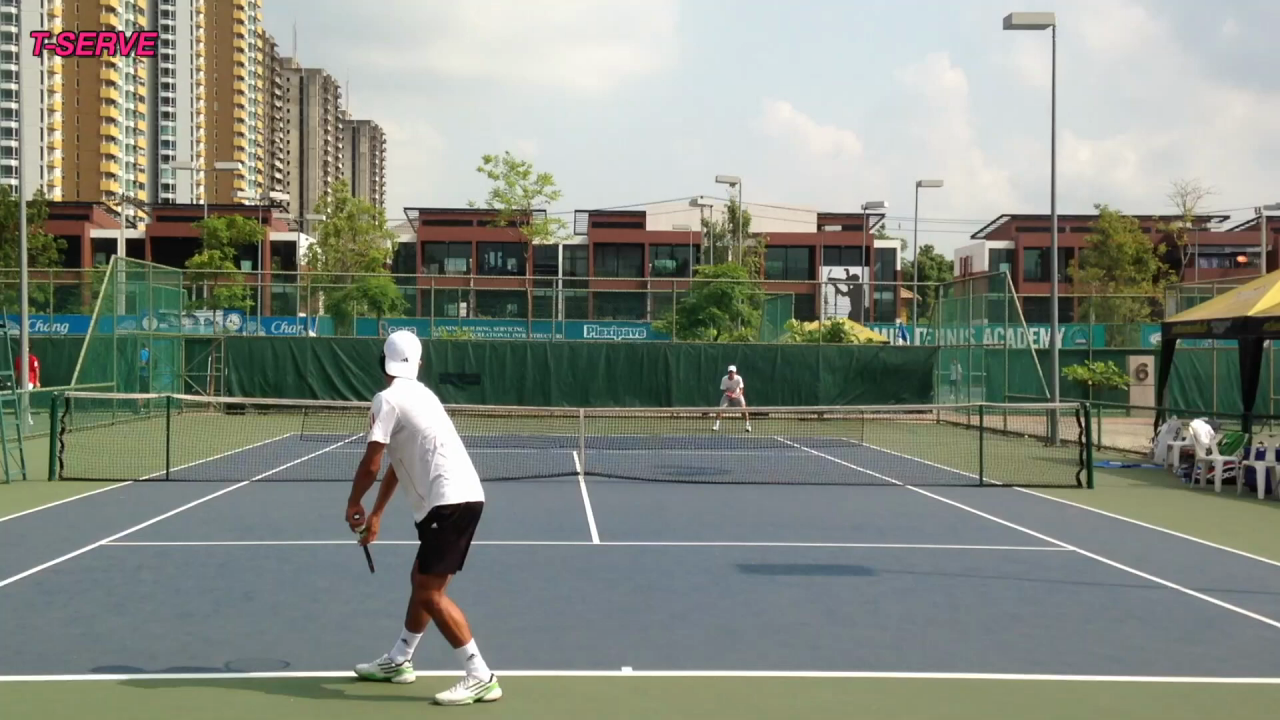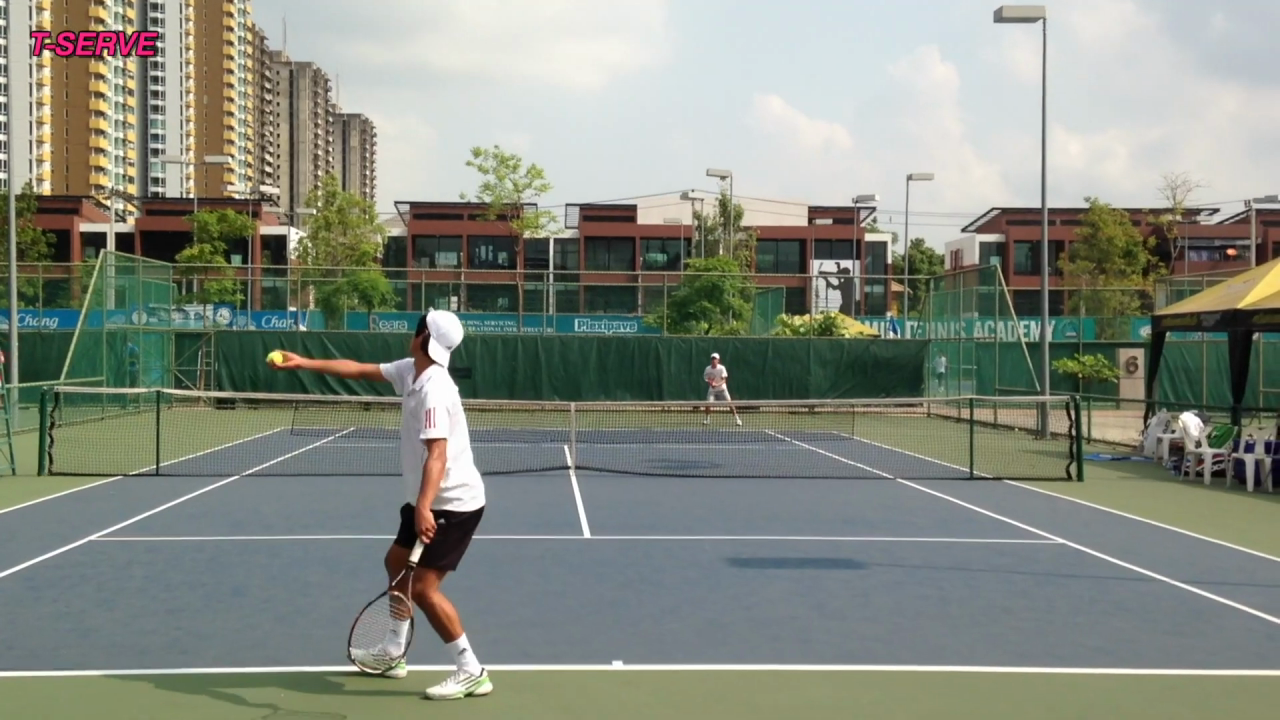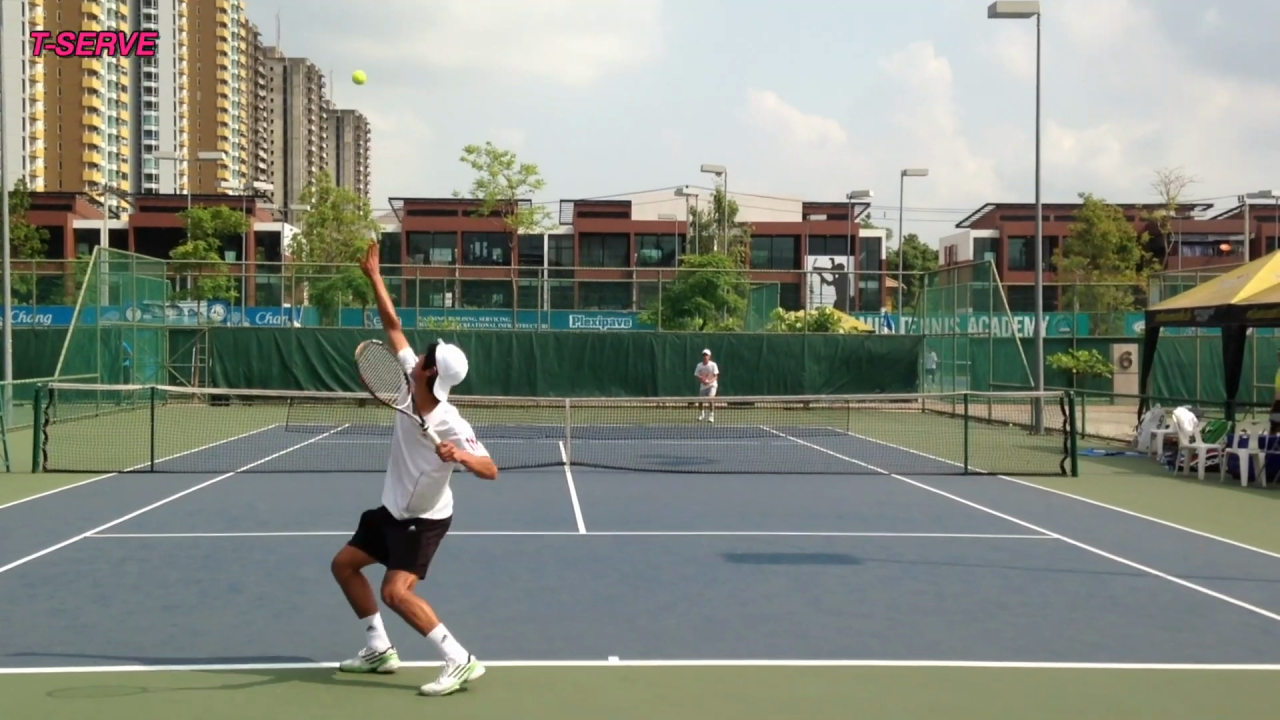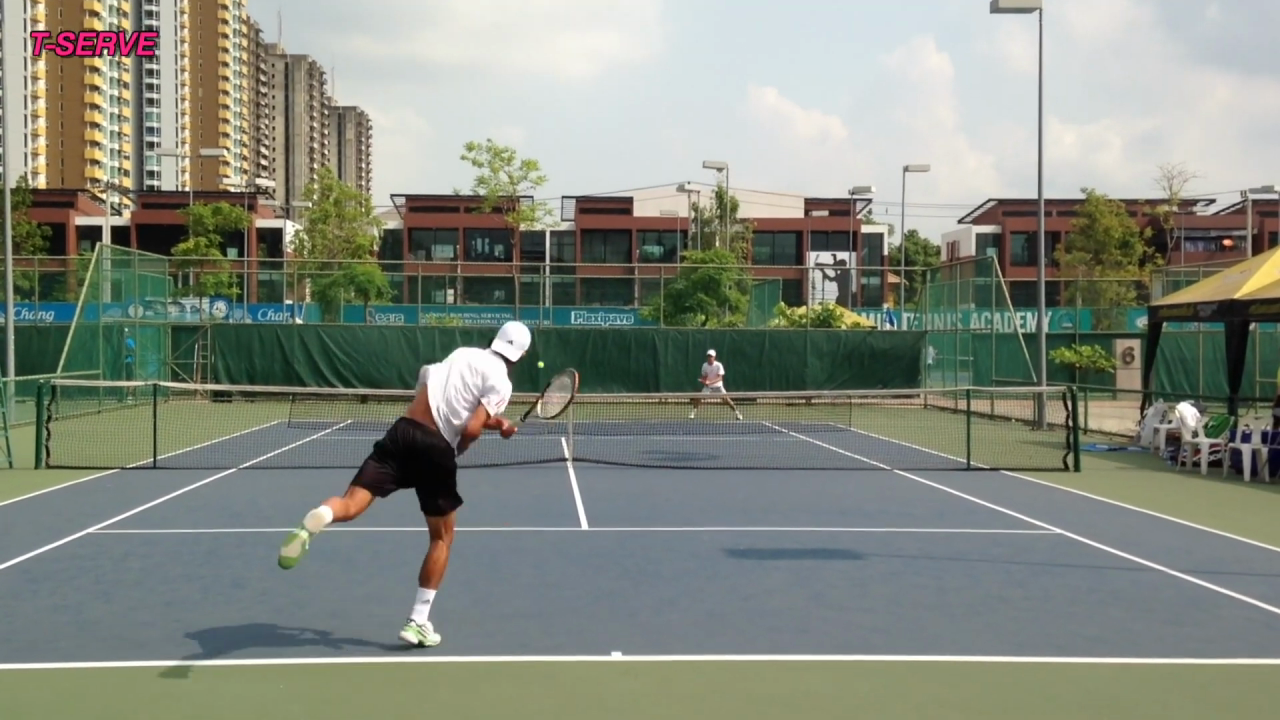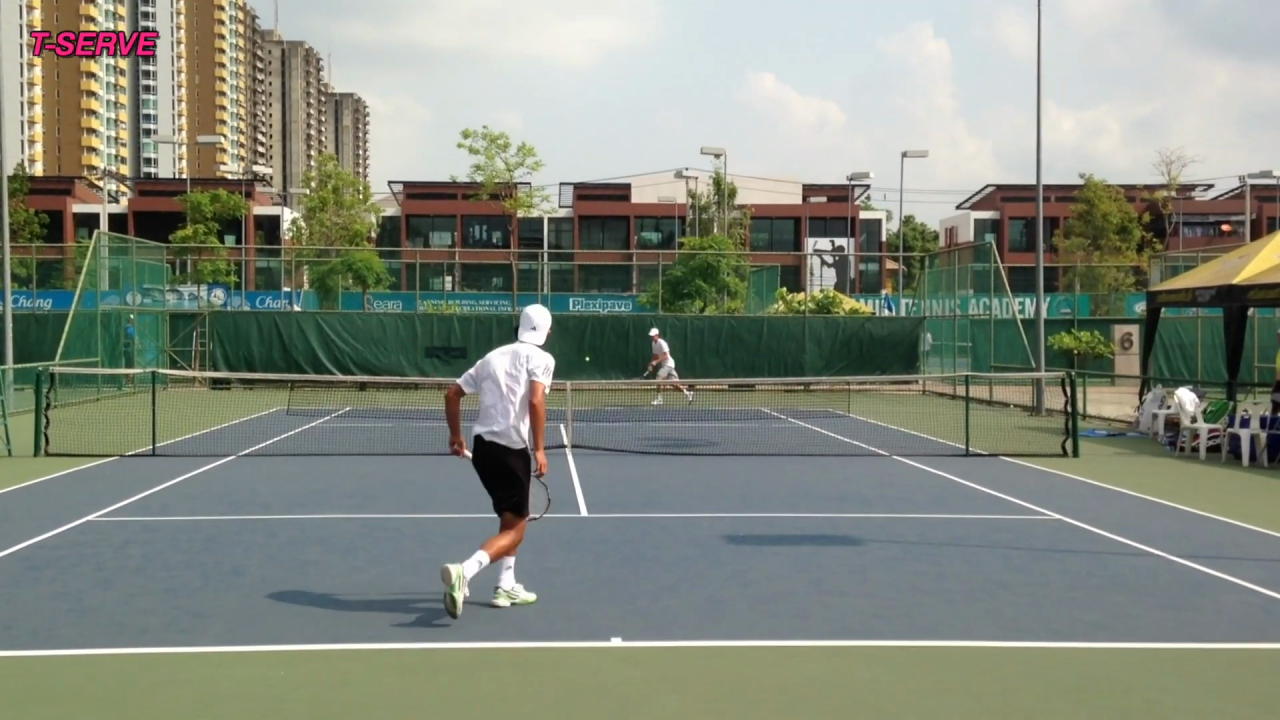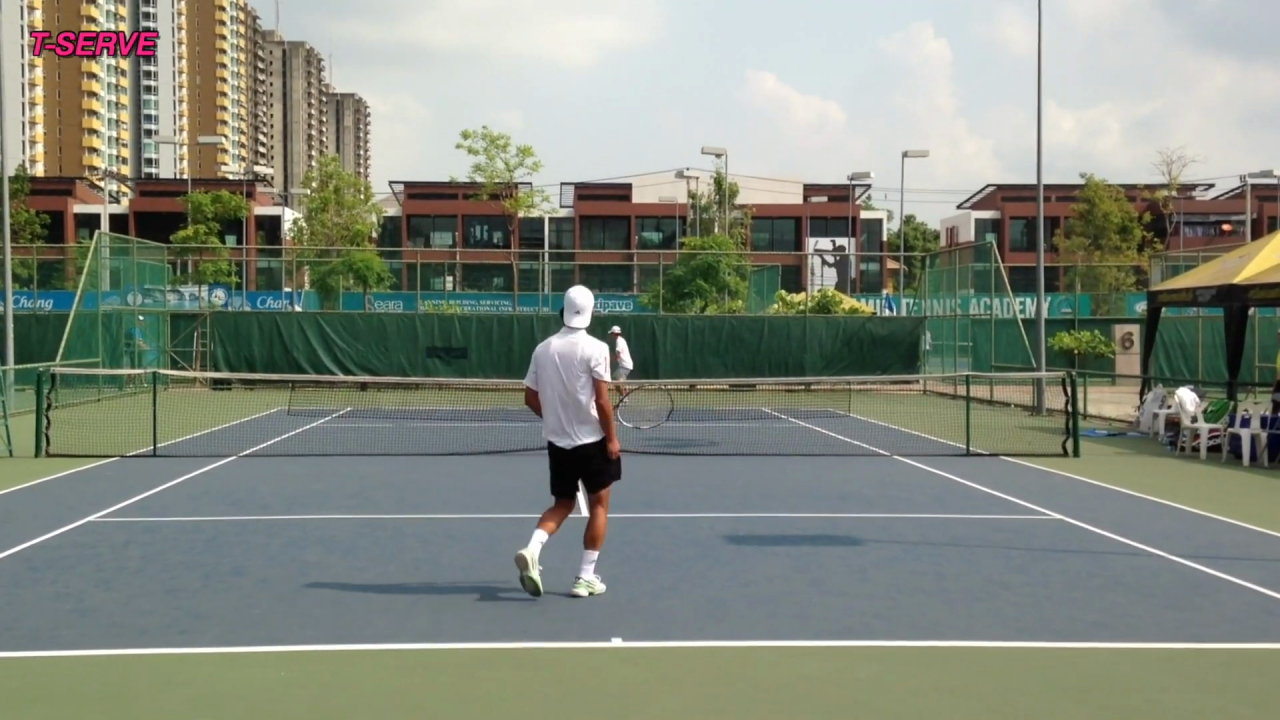
dt=0.5s
person 1, frame 1
left shoulder: (387, 399)
right shoulder: (416, 394)
left elbow: (372, 463)
right elbow: (394, 466)
left wrist: (353, 503)
right wrist: (375, 514)
left hip: (451, 502)
right hip: (459, 498)
left knee: (430, 593)
right knee: (420, 581)
left ankle: (481, 678)
right ankle: (398, 660)
person 1, frame 2
left shoulder: (435, 391)
right shoulder: (411, 370)
left elbow: (437, 454)
right elbow: (361, 369)
left wrist: (423, 507)
right wrist: (307, 363)
left hip: (455, 503)
right hip: (433, 500)
left knee: (423, 587)
right knee: (396, 562)
left ankle: (471, 673)
right ankle: (392, 653)
person 1, frame 3
left shoulder: (455, 429)
right shoulder: (418, 373)
left elbow: (490, 470)
right elbow: (393, 329)
left wrist: (461, 456)
right wrist: (375, 279)
left hip: (425, 520)
right hip: (393, 511)
left knee: (398, 589)
right knee: (343, 565)
left ankle: (460, 661)
right ankle: (379, 649)
person 1, frame 4
left shoulder: (467, 355)
right shoulder: (501, 381)
right elbow: (472, 429)
left wrist: (495, 424)
right wrist: (459, 448)
left hip: (404, 432)
right hip: (433, 450)
left knee: (350, 503)
right knee: (442, 536)
left ankle: (316, 520)
right ankle: (418, 623)
person 1, frame 5
left shoulder: (491, 357)
right shoulder: (542, 359)
left elbow: (452, 395)
right elbow: (536, 402)
left wrist: (455, 435)
right wrist: (539, 450)
left hip: (482, 445)
right hip: (511, 450)
left knee: (509, 515)
right knee: (514, 530)
left ankle: (506, 587)
right ankle: (463, 571)
person 1, frame 6
left shoulder: (542, 349)
right shoulder: (596, 349)
left elbow: (531, 399)
right elbow: (602, 400)
right wrist: (611, 437)
left hip: (557, 442)
right hip: (591, 440)
left knee: (561, 507)
right knee: (598, 506)
left ankle: (531, 552)
right ankle: (586, 577)
